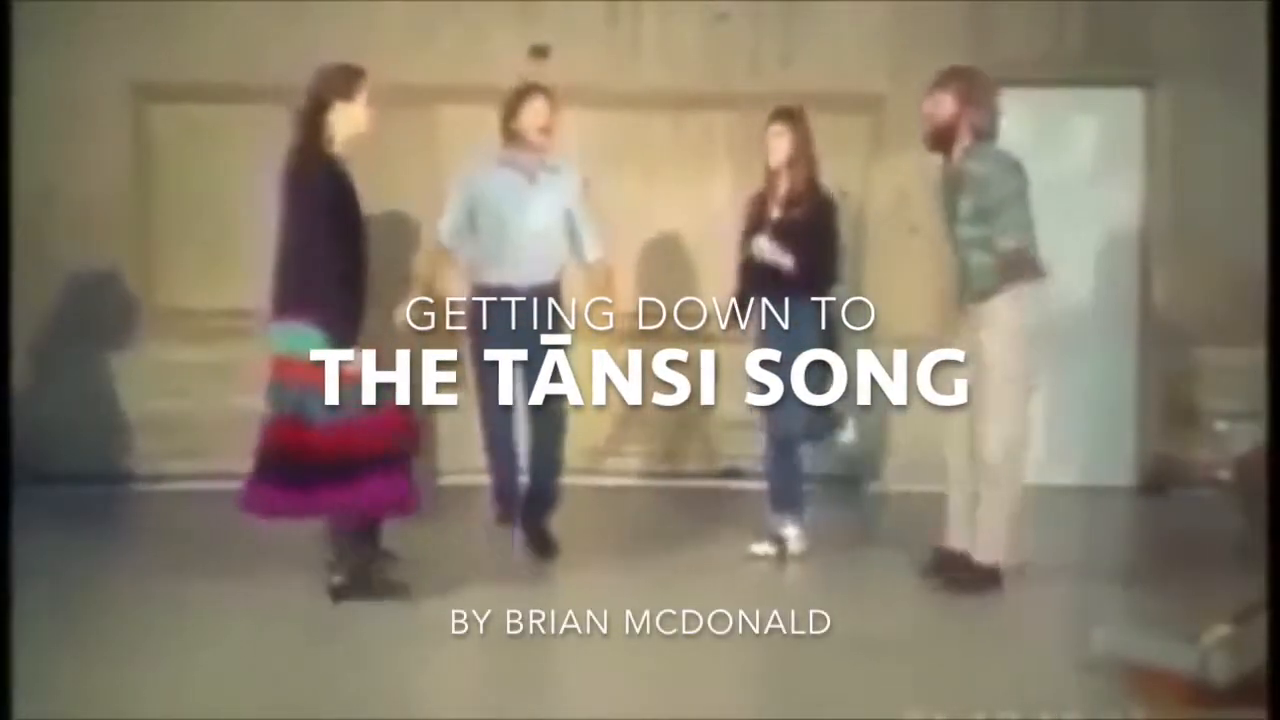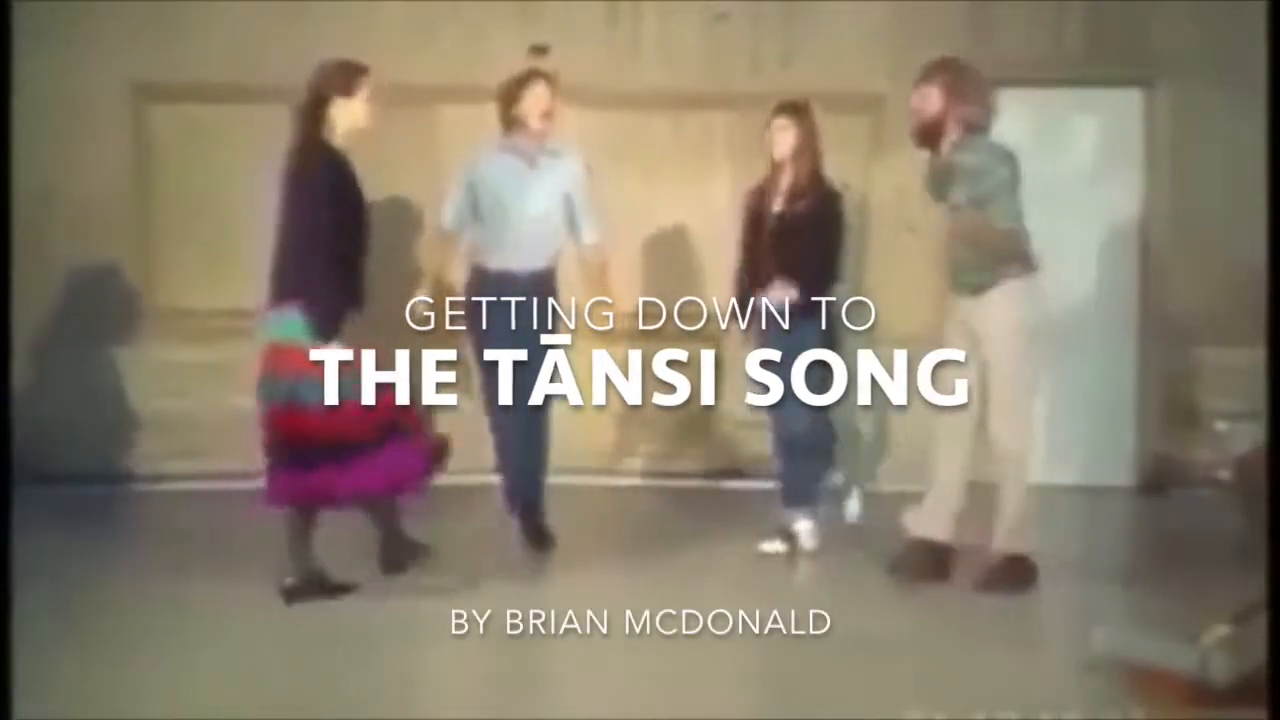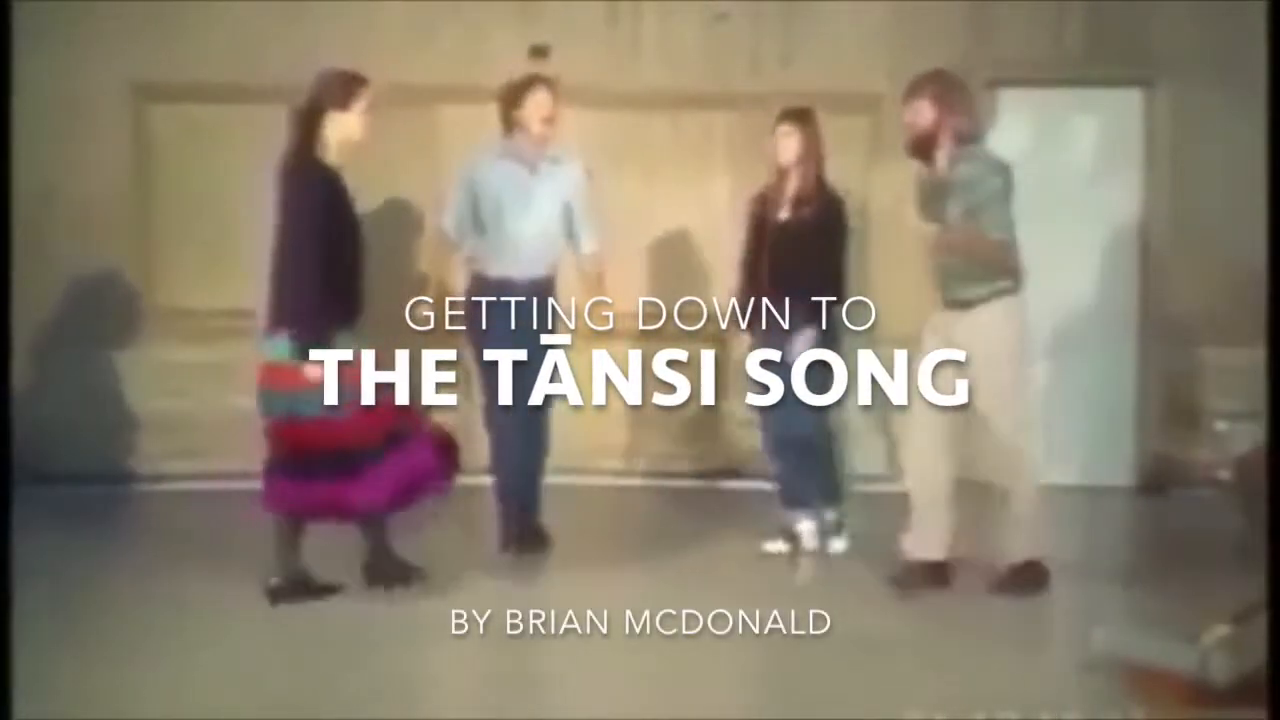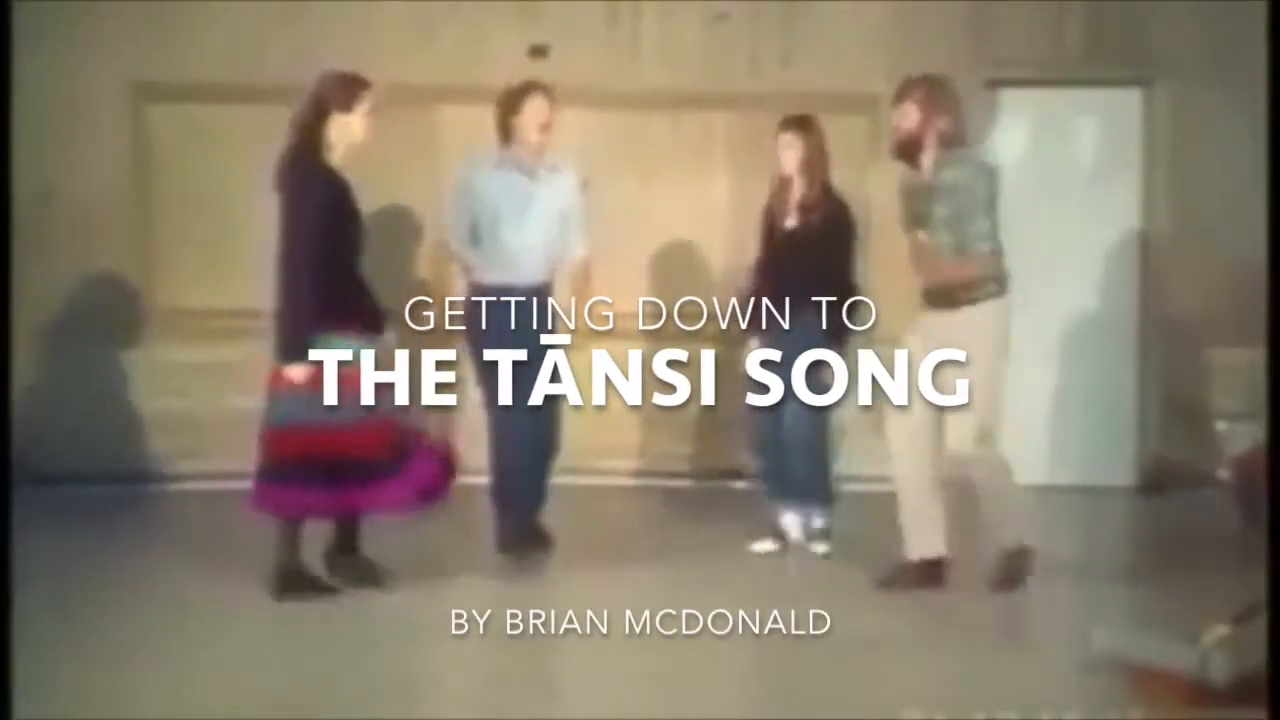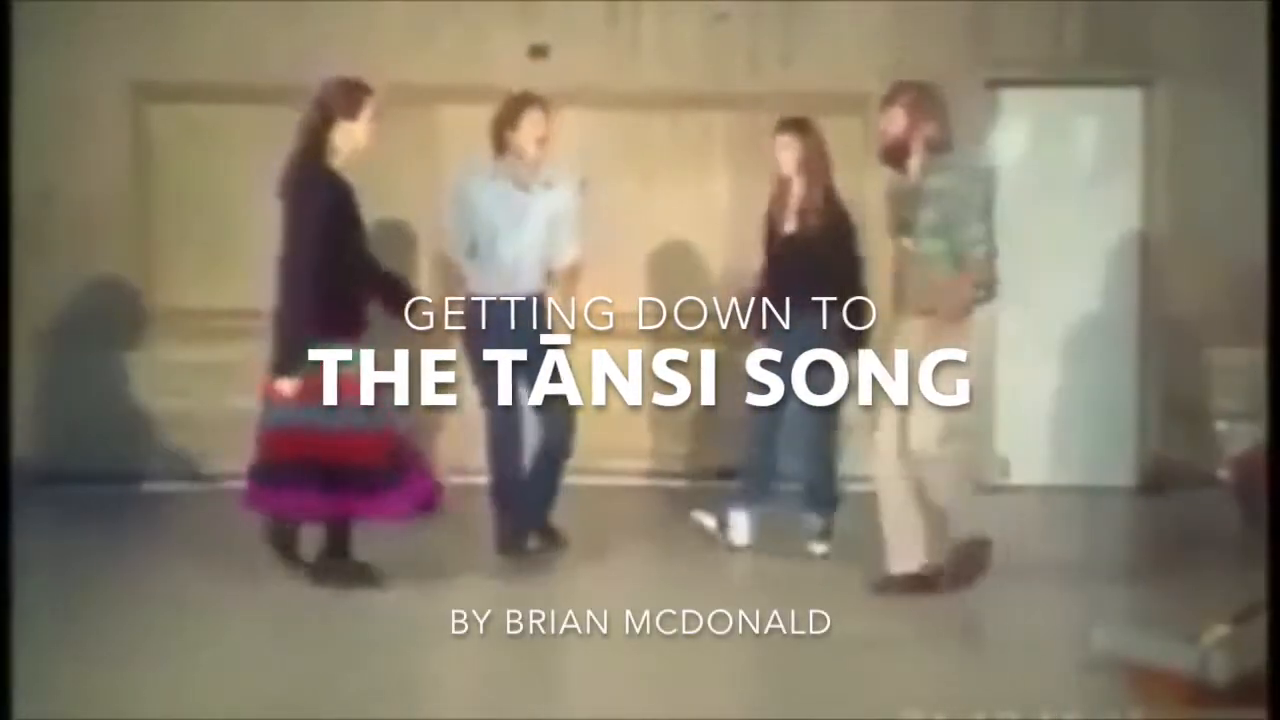
dt=0.1s
person 1, frame 1
left shoulder: (315, 168)
right shoulder: (321, 172)
right elbow: (323, 260)
right wrist: (344, 339)
left hip: (313, 326)
right hip: (316, 331)
left knee: (347, 443)
right knee: (346, 445)
left ankle: (354, 558)
right ankle: (354, 563)
person 1, frame 2
left shoulder: (317, 163)
right shoulder: (324, 165)
right elbow: (317, 251)
right wrist: (328, 332)
left hip: (304, 322)
right hip: (310, 323)
left knee: (312, 445)
right knee: (356, 432)
left ankle: (301, 567)
right ankle: (389, 538)
person 1, frame 3
left shoulder: (311, 176)
right shoulder: (314, 180)
right elbow: (304, 266)
left wrist: (318, 344)
right wrist: (313, 349)
left hip: (307, 338)
right hip: (309, 340)
left knee: (313, 454)
right knee: (361, 441)
left ankle: (287, 571)
right ankle: (379, 554)
person 1, frame 4
left shoulder: (316, 178)
right shoulder: (316, 183)
right elbow: (301, 268)
left wrist: (374, 316)
right wrist: (298, 350)
left hip: (331, 334)
right hip: (322, 340)
left knee: (322, 449)
right knee: (351, 442)
left ankle: (291, 566)
right ankle: (343, 553)
person 1, frame 5
left shoulder: (322, 184)
right shoulder: (320, 188)
left elbow: (354, 263)
right elbow: (300, 277)
left wrist: (407, 300)
right wrist: (290, 362)
left hip: (329, 343)
right hip: (318, 350)
left knee: (318, 450)
right knee: (352, 448)
right ankle: (333, 557)
person 2, frame 1
left shoulder: (997, 170)
right shoulder: (954, 170)
left elbow: (1018, 251)
left wrist: (1004, 260)
left hip: (1010, 307)
right hip: (980, 311)
left knee: (999, 436)
right knee: (974, 430)
left ankle: (986, 559)
right ankle: (962, 545)
person 2, frame 2
left shoulder: (991, 161)
right shoulder: (941, 164)
left elbow: (1011, 239)
left wrist: (974, 231)
left hip: (1003, 299)
right hip: (965, 300)
left knee: (1007, 430)
right knee: (954, 421)
left ankle: (1014, 554)
right ankle: (932, 539)
person 2, frame 3
left shoulder: (985, 172)
right shoulder: (930, 178)
left elbow: (1003, 252)
left wrist: (964, 242)
left hip: (991, 315)
right hip: (948, 315)
left knee: (1009, 438)
right knee: (924, 430)
left ankle: (1027, 557)
right ankle: (928, 555)
person 2, frame 4
left shoulder: (970, 175)
right shoulder: (914, 182)
left elbow: (986, 260)
left wrist: (935, 273)
left hip: (972, 317)
right hip: (929, 317)
left knee: (967, 442)
right knee: (904, 430)
left ankle: (1013, 544)
right ankle: (924, 555)
person 2, frame 5
left shoulder: (958, 181)
right shoulder: (901, 188)
left elbow: (980, 268)
left wrist: (945, 325)
left hip: (955, 323)
right hip: (915, 324)
left knee: (929, 441)
right knee: (892, 442)
left ankle: (964, 539)
right ankle: (912, 563)
person 3, frame 1
left shoulder: (567, 180)
right shoulder: (480, 179)
left elbow: (588, 247)
right elbow: (448, 241)
left hip: (544, 305)
right hip: (494, 305)
left knee: (550, 417)
right knee: (497, 414)
left ankle: (536, 518)
right ankle: (507, 506)
person 3, frame 2
left shoulder: (568, 165)
right shoulder: (482, 165)
left elbow: (586, 234)
right elbow: (451, 228)
left wrist: (602, 295)
right wrist: (429, 282)
left hip: (539, 289)
right hip: (491, 289)
left knee: (535, 405)
right knee: (503, 401)
left ankle: (530, 511)
right ankle: (521, 507)
person 3, frame 3
left shoulder: (569, 172)
right shoulder: (482, 169)
left elbow: (585, 242)
right elbow: (454, 235)
left wrist: (599, 302)
left hip: (539, 297)
right hip: (491, 296)
left knee: (534, 408)
right knee: (504, 407)
left ankle: (526, 513)
right ankle: (514, 517)
person 3, frame 4
left shoulder: (565, 181)
right shoulder: (478, 178)
left elbow: (576, 252)
right elbow: (459, 246)
left hip: (536, 304)
right hip: (489, 307)
left knee: (543, 416)
right knee: (506, 415)
left ankle: (525, 515)
right ankle: (511, 522)
person 3, frame 5
left shoulder: (560, 192)
right shoulder: (473, 189)
left elbow: (568, 257)
right elbow: (458, 258)
left wrist: (565, 292)
right wrist: (470, 306)
left hip: (534, 312)
right hip: (487, 315)
left knee: (560, 417)
right knee: (504, 420)
left ankle: (534, 512)
right ankle: (511, 522)
person 4, frame 1
left shoulder: (818, 205)
right shoulder: (760, 204)
left elbow: (823, 273)
right elbow: (749, 264)
left wrist: (783, 258)
right wrist: (741, 307)
left hip: (804, 321)
right hip: (770, 321)
left knee: (792, 424)
right knee: (779, 426)
right ankle: (788, 528)
person 4, frame 2
left shoulder: (823, 199)
right shoulder: (761, 196)
left elbow: (826, 265)
right elbow: (750, 258)
left wrist: (794, 289)
right wrist: (746, 306)
left hip: (807, 321)
right hip: (773, 322)
left knee: (805, 421)
right knee: (786, 423)
right ankle: (800, 521)
person 4, frame 3
left shoulder: (826, 206)
right shoulder: (765, 202)
left elbow: (831, 277)
right elbow: (753, 267)
left wrist: (813, 328)
right wrist: (751, 320)
left hip: (807, 329)
right hip: (771, 328)
left knee: (805, 425)
right knee: (777, 429)
left ankle: (831, 517)
right ankle: (802, 522)
person 4, frame 4
left shoulder: (832, 213)
right shoulder: (775, 208)
left elbow: (840, 283)
left wrist: (835, 340)
right wrist: (757, 328)
left hip: (815, 335)
right hip: (777, 331)
left knee: (806, 430)
right knee: (764, 426)
left ankle: (819, 520)
right ankle: (788, 518)
person 4, frame 5
left shoulder: (831, 215)
right shoulder: (778, 209)
left elbow: (849, 283)
left wrist: (847, 343)
right wrist: (764, 329)
left hip: (819, 334)
right hip: (781, 332)
left knee: (816, 433)
right knee: (762, 425)
left ankle: (822, 523)
right ankle: (740, 517)
